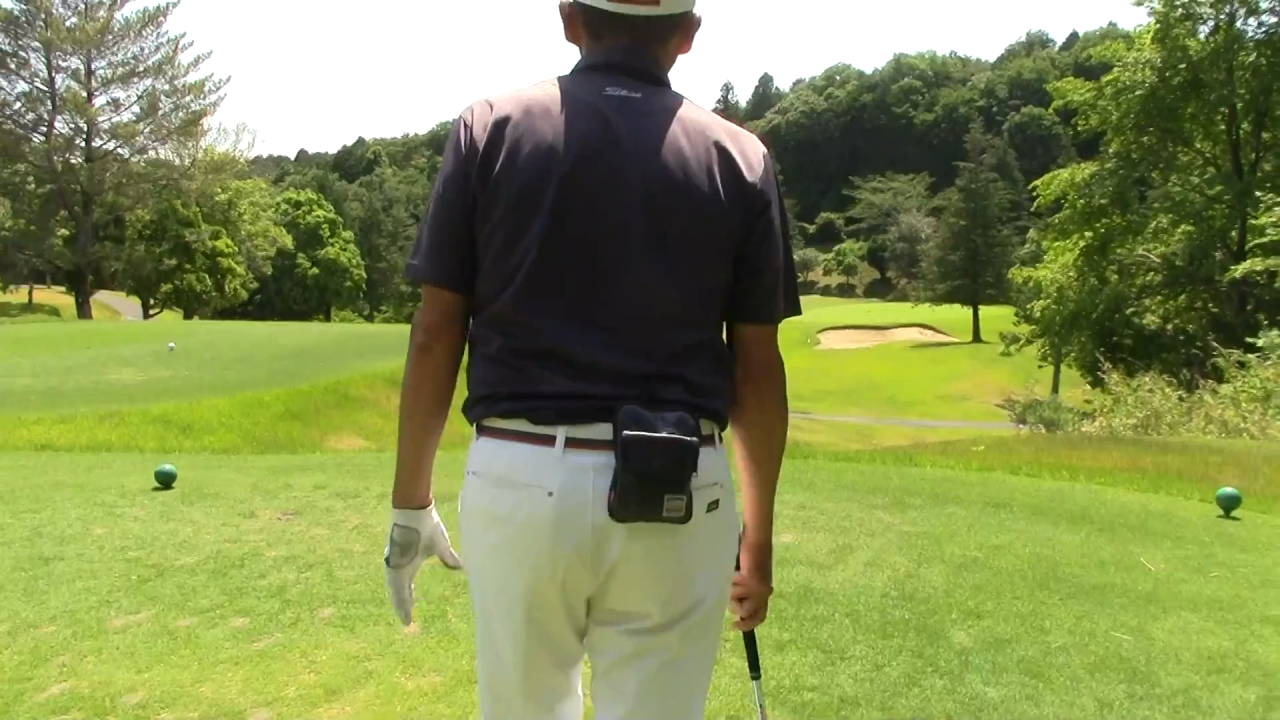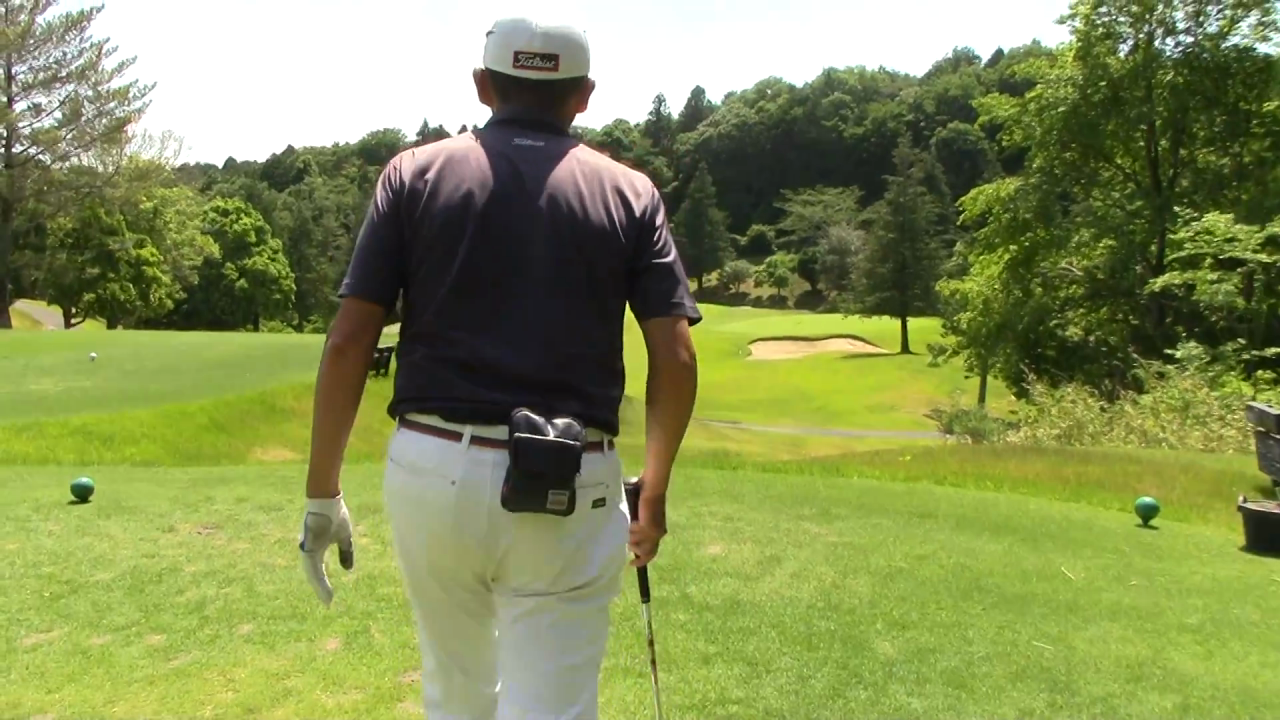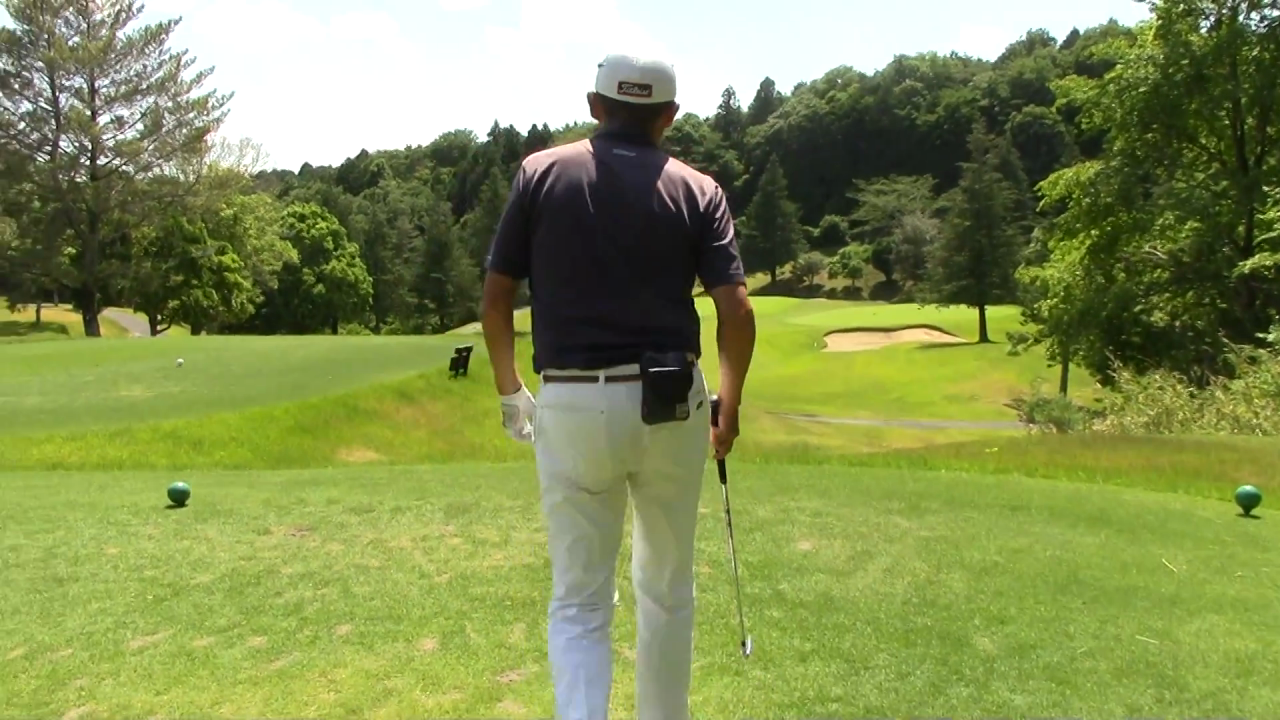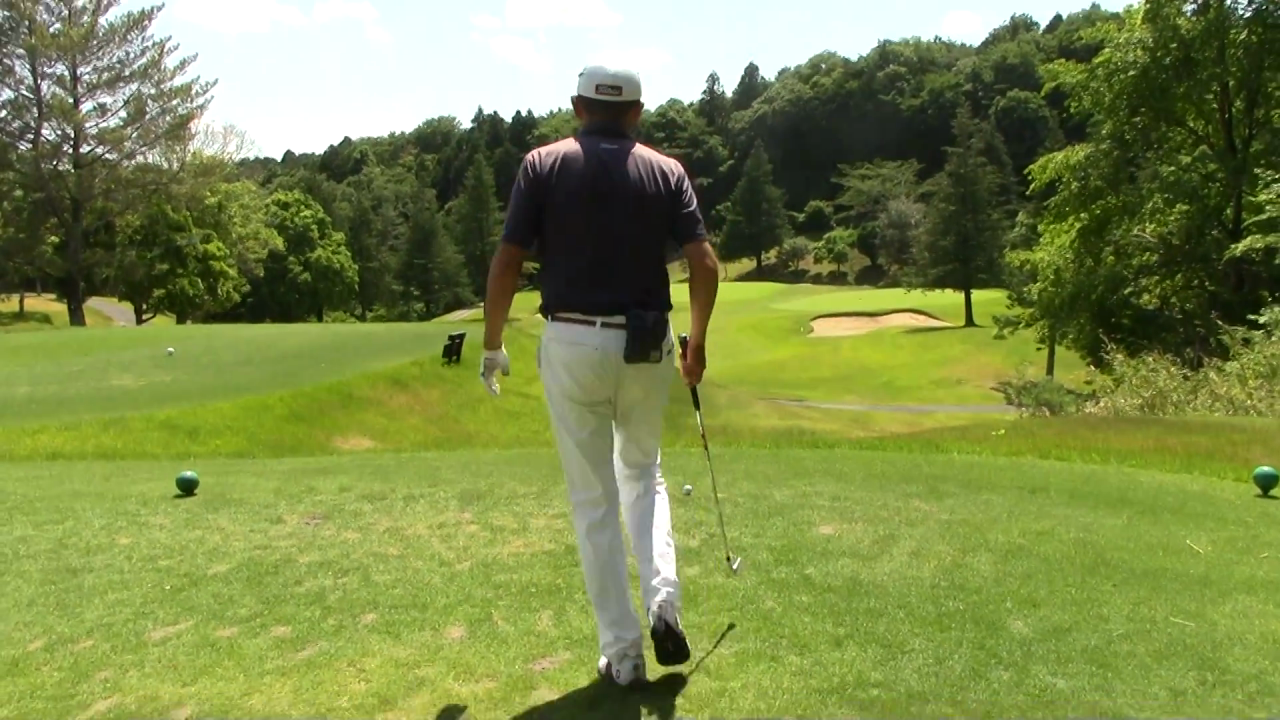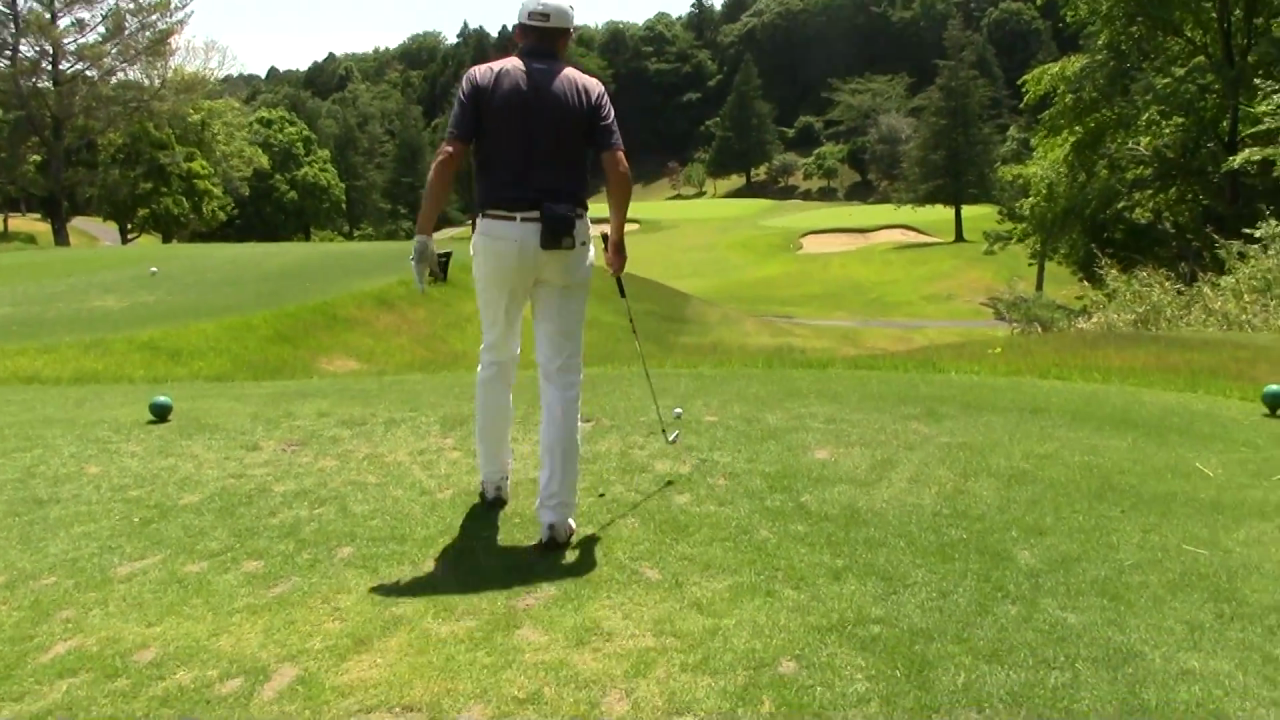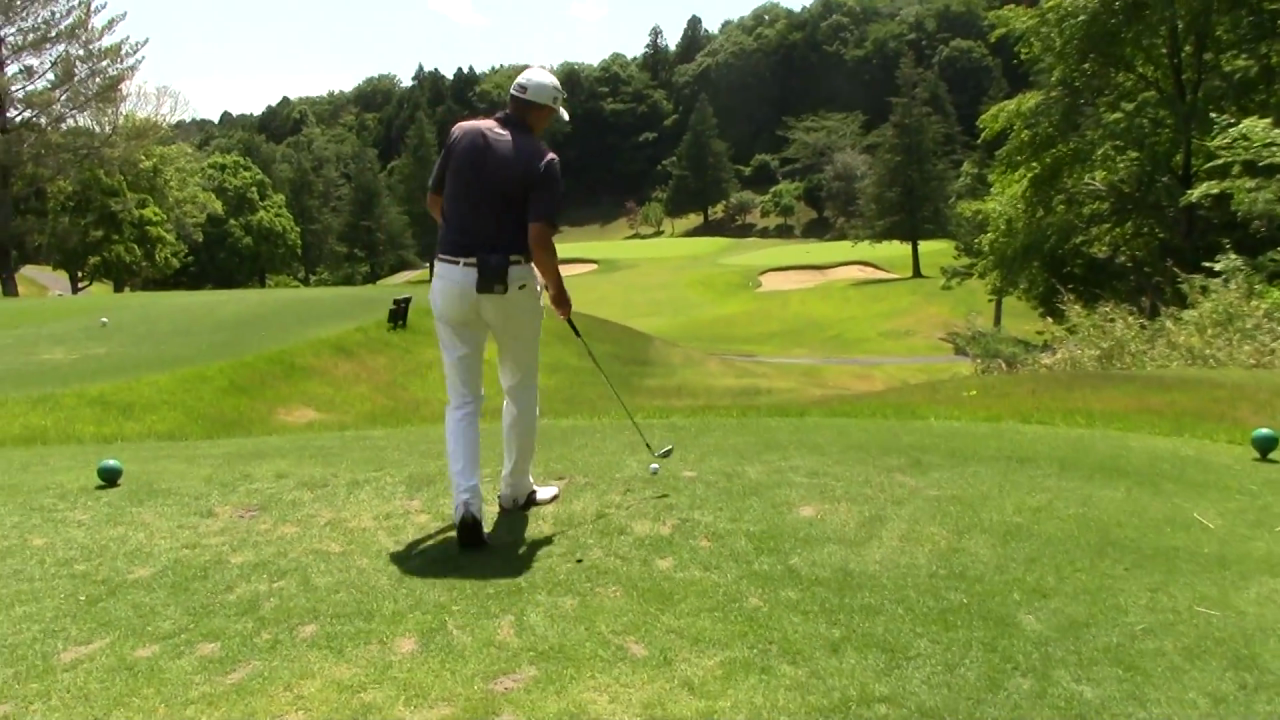
dt=0.7s
person 1, frame 1
left shoulder: (488, 128)
right shoulder: (738, 157)
left elbow: (435, 336)
right elbow: (758, 366)
left wrist: (411, 503)
right wrist: (759, 535)
left hip: (518, 481)
right hip: (676, 497)
person 1, frame 2
left shoulder: (415, 174)
right shoulder: (627, 191)
left elbow: (349, 339)
right elbow: (675, 357)
left wrist: (323, 492)
right wrist: (653, 488)
left hip: (432, 472)
right hip: (567, 486)
person 1, frame 3
left shoulder: (541, 172)
right shoulder: (697, 190)
left elbow: (494, 297)
right elbow: (736, 312)
left wrist: (510, 390)
right wrist: (729, 406)
left hip: (571, 406)
right hip: (670, 409)
left knee: (578, 606)
right knee: (667, 590)
person 1, frame 4
left shoulder: (543, 164)
right shoulder: (665, 170)
left elbow: (506, 263)
right elbow: (705, 264)
left wrist: (493, 344)
right wrist: (697, 341)
left hip: (571, 346)
right hip: (645, 347)
left knee: (594, 501)
right knee: (644, 478)
left ankle: (622, 653)
right ankle: (663, 602)
person 1, frame 5
left shoulder: (483, 78)
right shoulder: (588, 89)
left elbow: (448, 157)
right elbow: (618, 169)
left wrist: (423, 234)
right wrist: (617, 236)
left hip: (499, 237)
right hip: (565, 241)
left knee: (497, 358)
right knee: (561, 378)
left ankle: (495, 479)
right ankle: (556, 516)
person 1, frame 6
left shoulder: (462, 133)
right shoulder: (543, 160)
left elbow: (435, 204)
right elbow: (538, 241)
right wrist: (557, 290)
left hip: (451, 277)
right hip: (510, 280)
left knee: (464, 399)
right knee: (520, 387)
left ankle: (468, 504)
right ankle: (516, 489)
